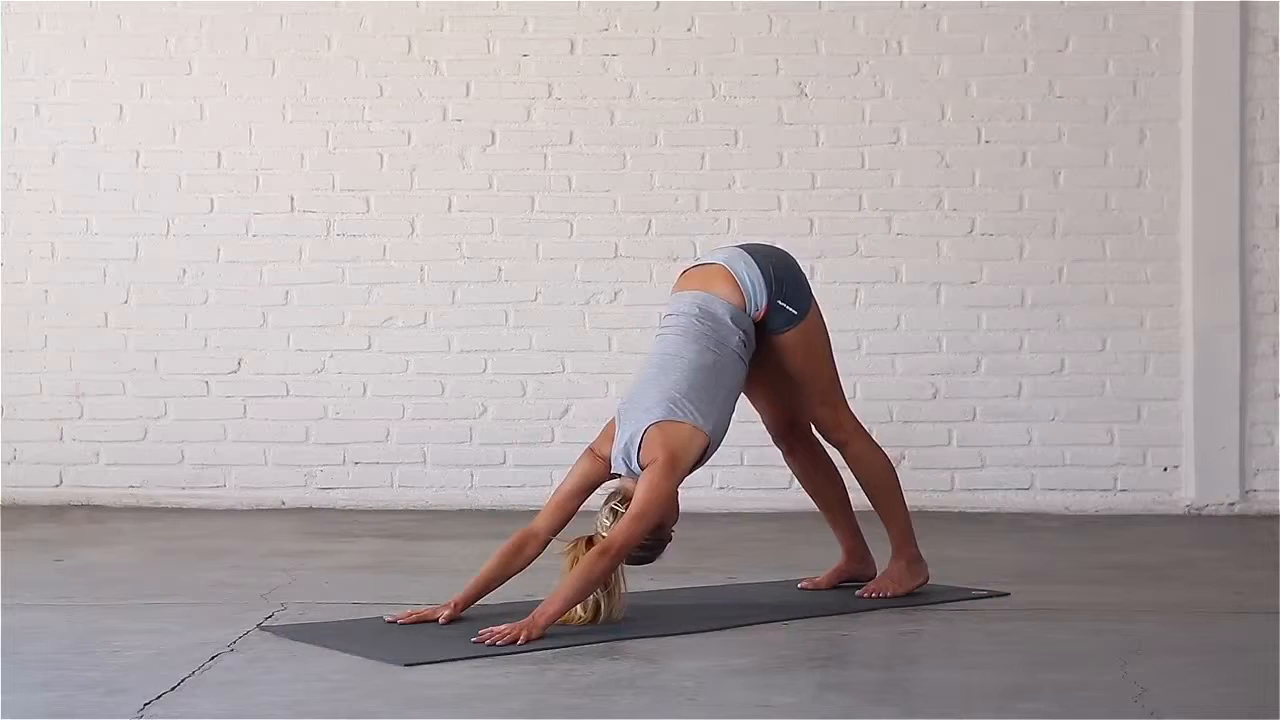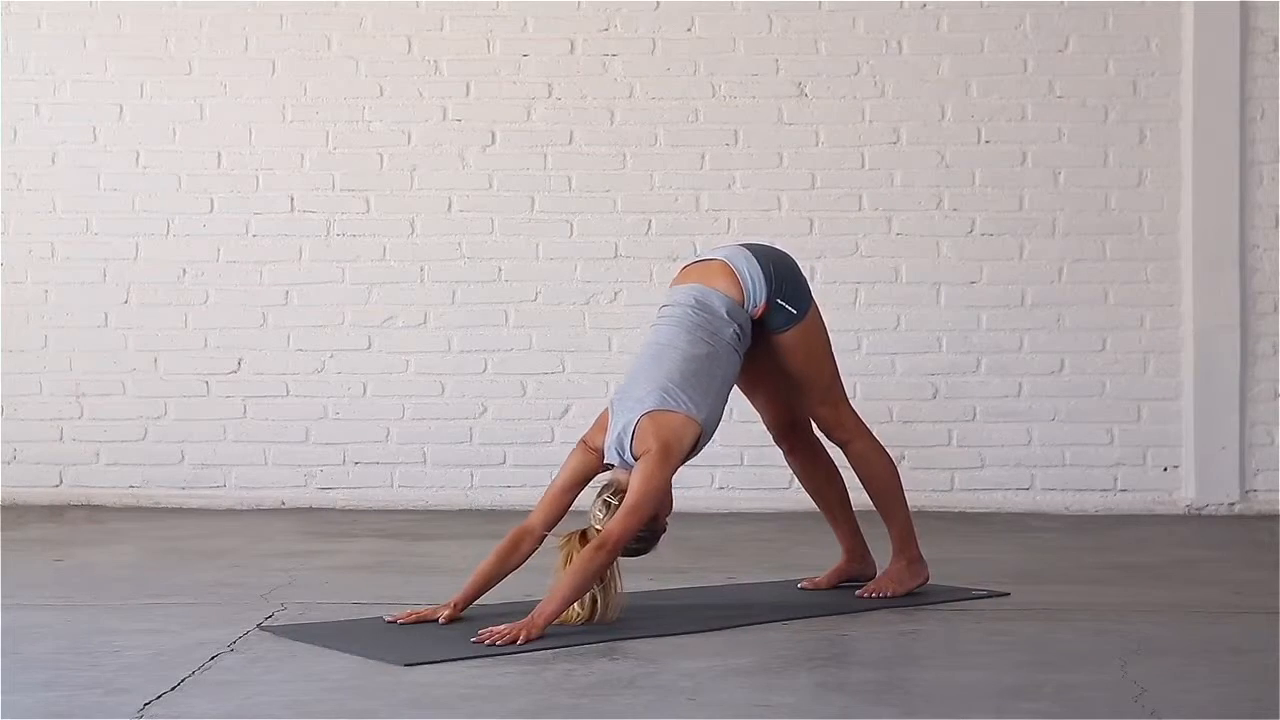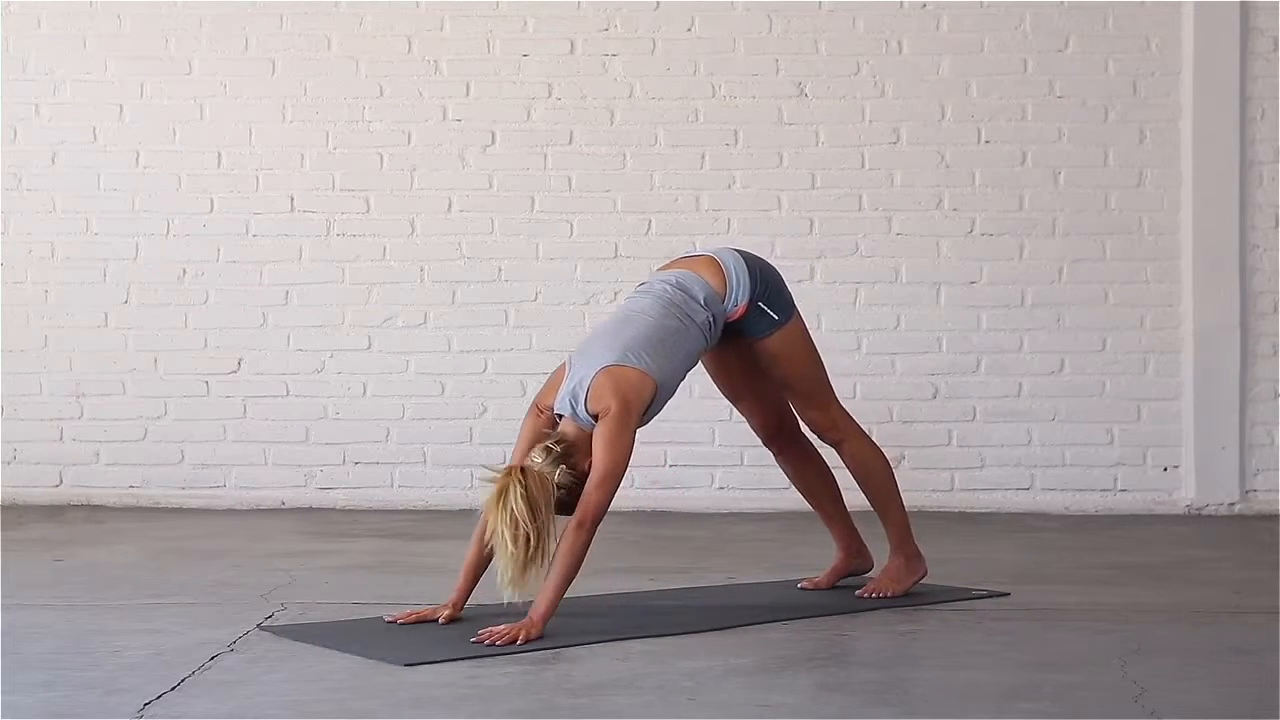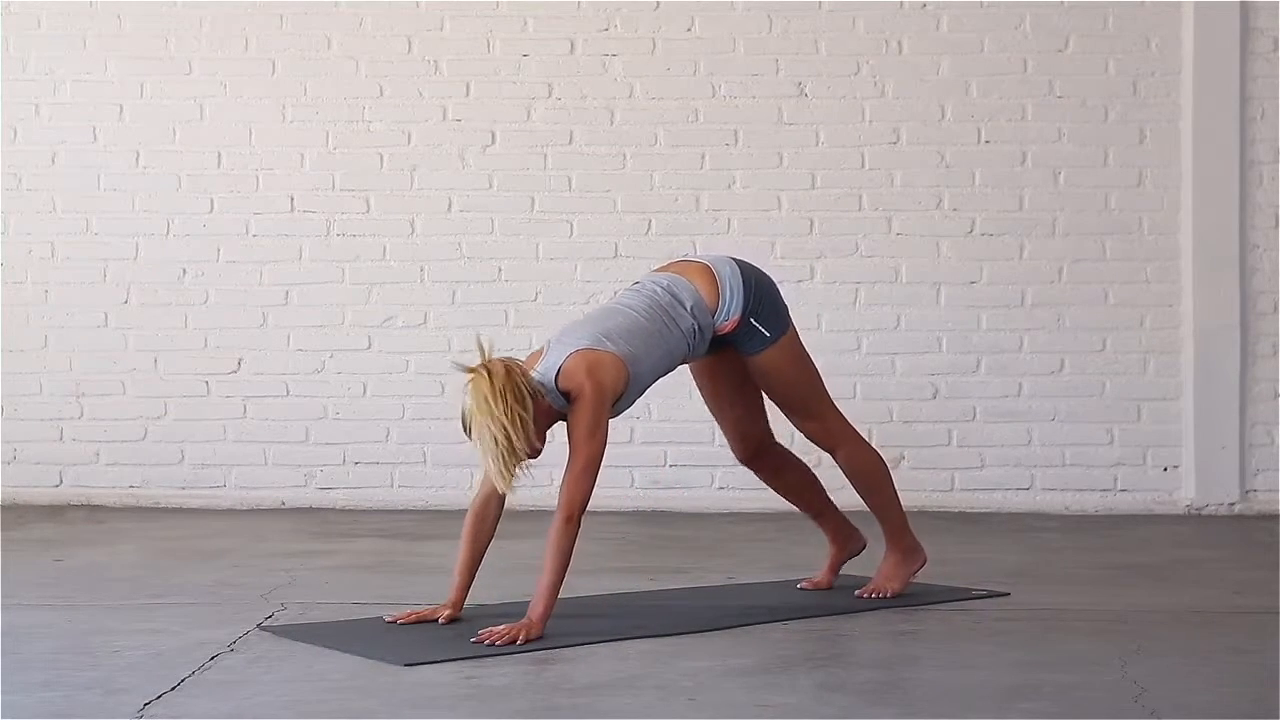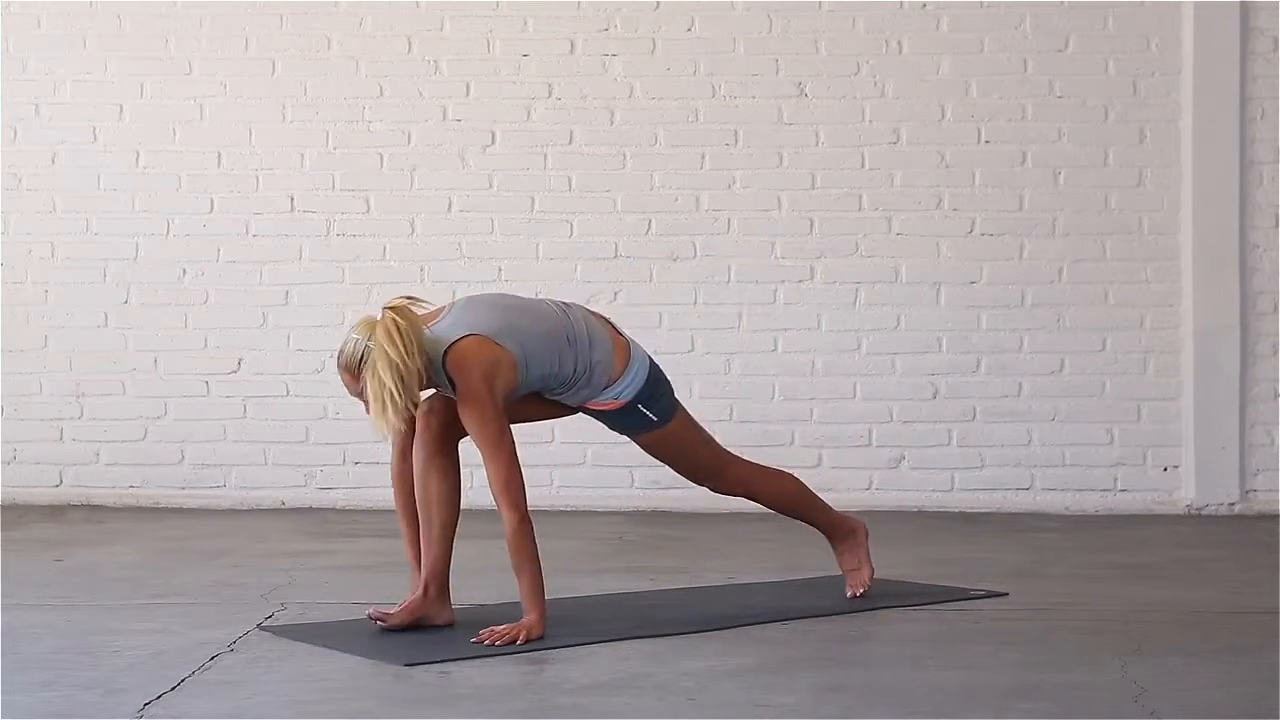
dt=1s
person 1, frame 1
left shoulder: (668, 450)
right shoulder: (612, 447)
left elbow: (610, 549)
right elbow: (535, 533)
left wrist: (538, 622)
right wrist: (457, 603)
left hip: (760, 282)
right hip: (718, 290)
left knee: (834, 424)
right knee: (791, 434)
left ankle: (908, 559)
right ankle: (856, 556)
person 1, frame 2
left shoulder: (660, 441)
right shoulder: (604, 439)
left elbow: (608, 543)
right elbow: (532, 528)
left wrist: (537, 621)
right wrist: (457, 603)
left hip: (759, 282)
right hip: (716, 290)
left knee: (836, 422)
right knee: (791, 432)
left ankle: (908, 559)
right ankle: (856, 557)
person 1, frame 3
left shoulder: (613, 399)
right shoulder: (551, 403)
left elbow: (586, 521)
right elbow: (501, 504)
left wrist: (535, 620)
right wrist: (454, 602)
left hip: (740, 287)
right hip: (700, 295)
left knee: (827, 422)
right knee: (778, 433)
left ankle: (906, 555)
right ankle: (853, 551)
person 1, frame 4
left shoulder: (584, 382)
right shoulder: (520, 383)
left elbow: (569, 511)
right elbow: (488, 498)
left wrist: (536, 618)
right wrist: (454, 601)
left hip: (734, 299)
right hip: (699, 309)
left knee: (825, 429)
right knee: (752, 449)
left ankle: (903, 547)
right ankle: (841, 536)
person 1, frame 5
left shoulder: (470, 372)
right shoulder: (406, 343)
left elbow: (512, 508)
right elbow: (404, 454)
left wrist: (534, 616)
right wrist: (416, 563)
left hip: (613, 378)
right hip: (564, 359)
left knee: (723, 475)
right knee: (432, 423)
left ankle: (842, 532)
right ankle: (433, 596)
